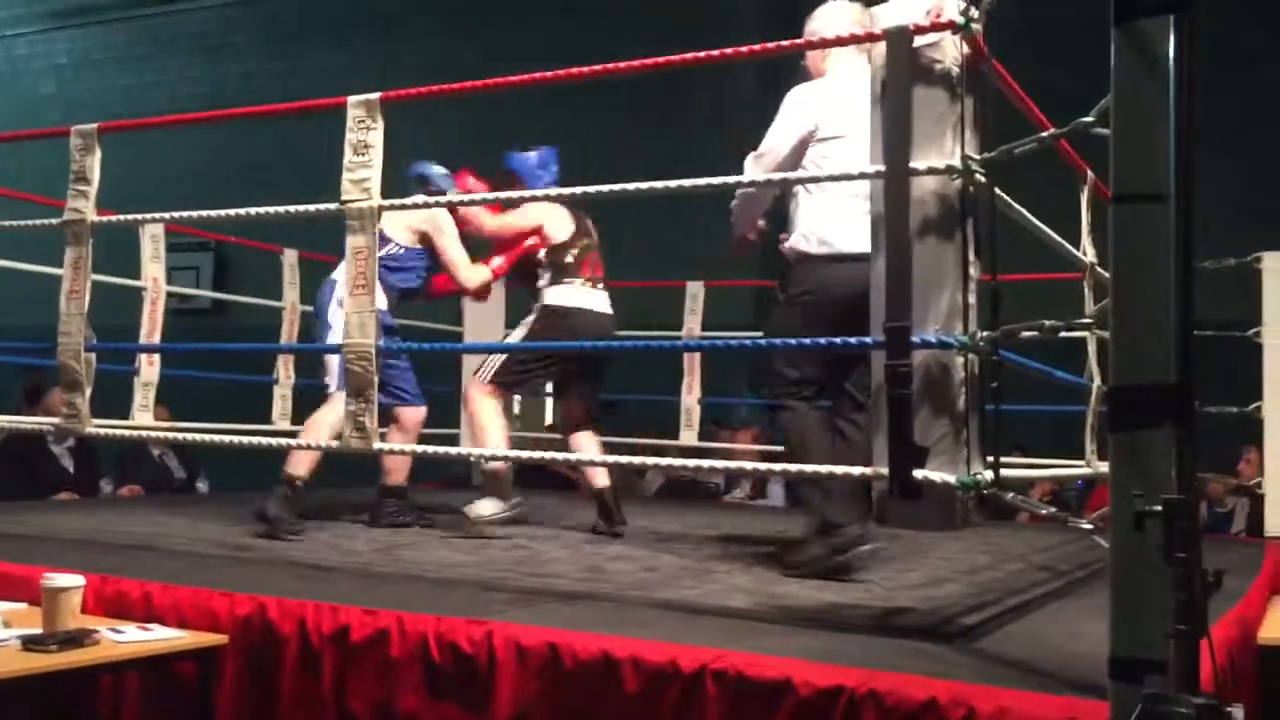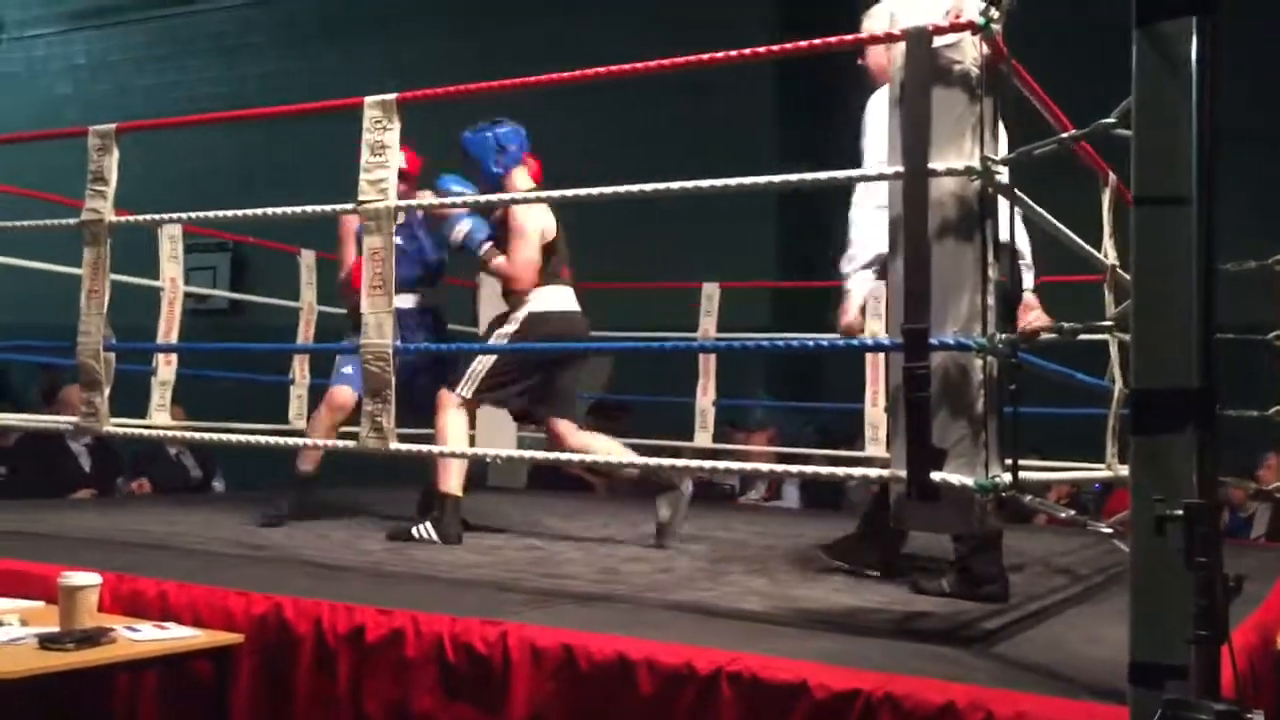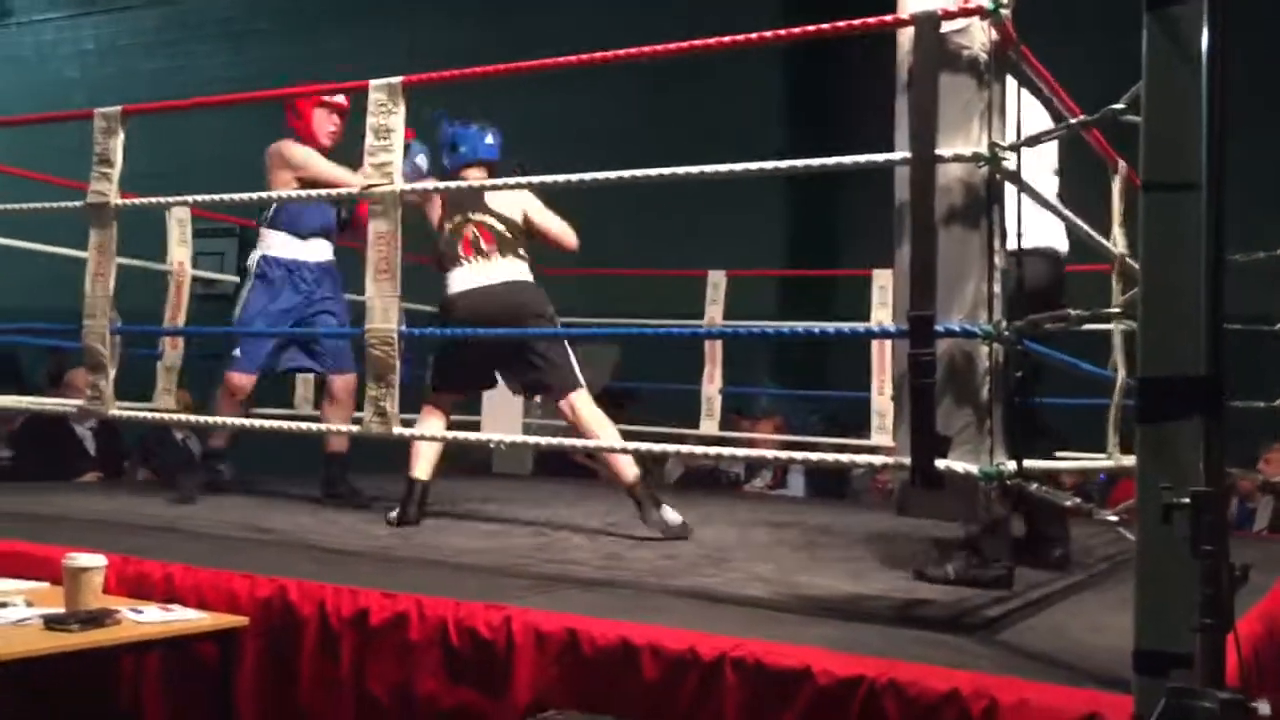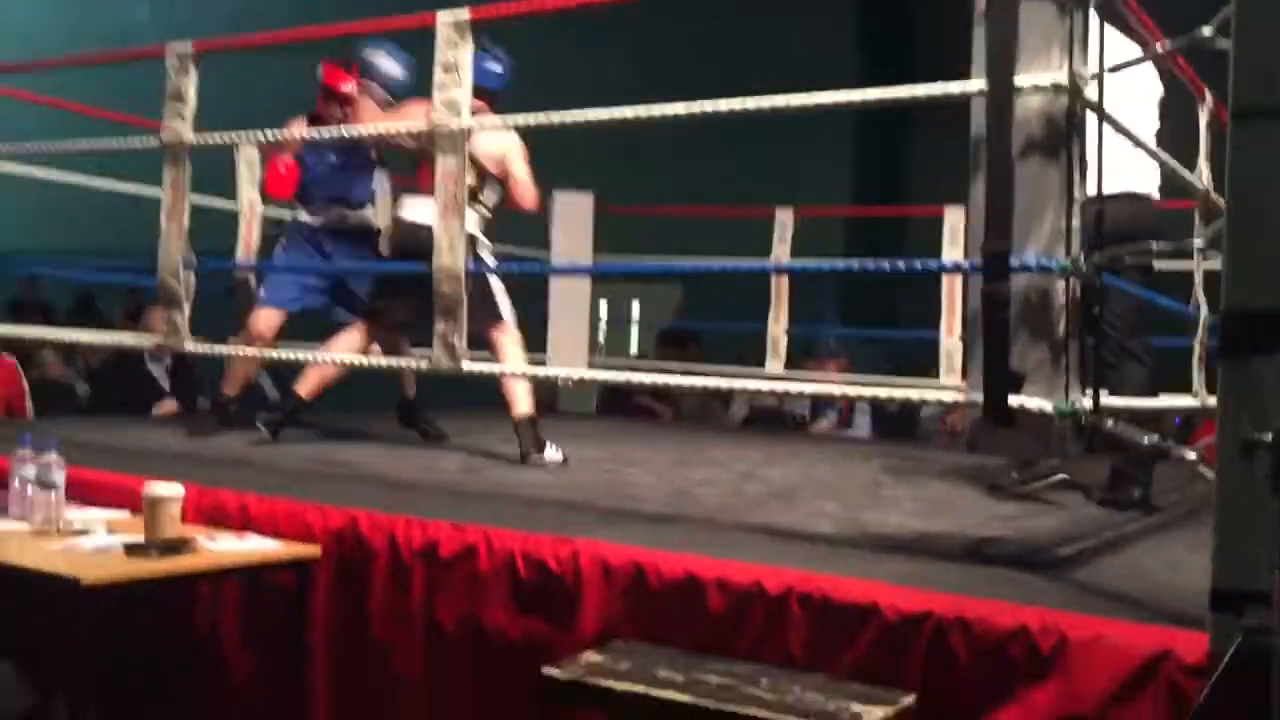
dt=0.4s
person 1, frame 1
left shoulder: (811, 99)
left elbow: (760, 176)
left wrist: (742, 224)
left hip: (824, 270)
left knee: (794, 394)
right knee: (856, 405)
left ankle: (837, 525)
right ankle: (844, 530)
person 1, frame 2
left shoulder: (893, 100)
right shoulder: (973, 101)
left elbow: (876, 199)
right elbow: (1005, 197)
left wrist: (856, 285)
right wrist: (1025, 288)
left hip: (936, 267)
right hip: (992, 263)
left knee: (949, 414)
right knee: (931, 405)
left ankle: (980, 567)
right ankle: (876, 541)
person 1, frame 3
right shoulder: (1025, 101)
left hip: (1000, 260)
right hip: (1044, 260)
right knee: (1017, 402)
left ankle: (988, 551)
right ankle: (1048, 537)
person 1, frame 4
right shoulder: (1137, 60)
right elbow: (1140, 138)
left hip: (1081, 205)
right hip: (1137, 208)
right knee: (1124, 342)
right ankle: (1133, 479)
person 2, frame 1
left shoulder: (544, 210)
right shoulder: (583, 221)
left elbow: (488, 226)
left hip: (562, 318)
right hip: (600, 323)
left knee: (480, 390)
right knee: (576, 421)
left ankle: (499, 491)
right ankle: (610, 511)
person 2, frame 2
left shoulder: (524, 211)
right shoulder: (524, 202)
left elbow: (522, 279)
left wrist: (480, 248)
left hip: (536, 322)
right hip: (565, 323)
left knee: (451, 403)
right knee: (564, 432)
left ankle: (446, 519)
right ankle: (664, 483)
person 2, frame 3
left shoulder: (439, 198)
right shoulder: (516, 195)
right elbow: (571, 242)
left hip: (465, 306)
right hip: (520, 300)
left knee: (437, 405)
right knee: (578, 406)
left ankle: (410, 503)
right ankle: (649, 501)
person 2, frame 4
left shoulder: (427, 112)
right shoulder: (503, 138)
left elbow: (368, 125)
right elbow: (527, 202)
left hip: (408, 232)
left knee: (366, 331)
right knee: (505, 335)
left ankle: (285, 413)
right ankle: (528, 440)
person 3, frame 1
left shoulder: (419, 216)
right shoulder: (434, 213)
left elbow: (425, 285)
right elbow: (468, 279)
right wrist: (508, 258)
left hip: (374, 310)
right hip: (350, 300)
left knee: (412, 413)
right knee: (347, 399)
left ankle: (391, 504)
right ankle: (285, 497)
person 3, frame 2
left shoulder: (426, 207)
right shoulder: (356, 214)
right elbow: (347, 275)
right wrist: (354, 279)
left hip: (423, 322)
right knee: (339, 399)
right ankle: (297, 491)
person 3, frame 3
left shoulder: (321, 165)
right shoulder: (287, 151)
right elbow: (356, 183)
left hip: (321, 278)
right hip: (275, 276)
left knee: (343, 380)
right knee: (239, 381)
left ankle: (335, 477)
right ankle: (211, 463)
person 3, frame 4
right shoulder: (302, 128)
right elbow: (277, 182)
right wrist: (280, 171)
left hip: (359, 242)
right hip: (308, 239)
right knee: (262, 324)
left ankle: (410, 409)
right ankle: (223, 406)
